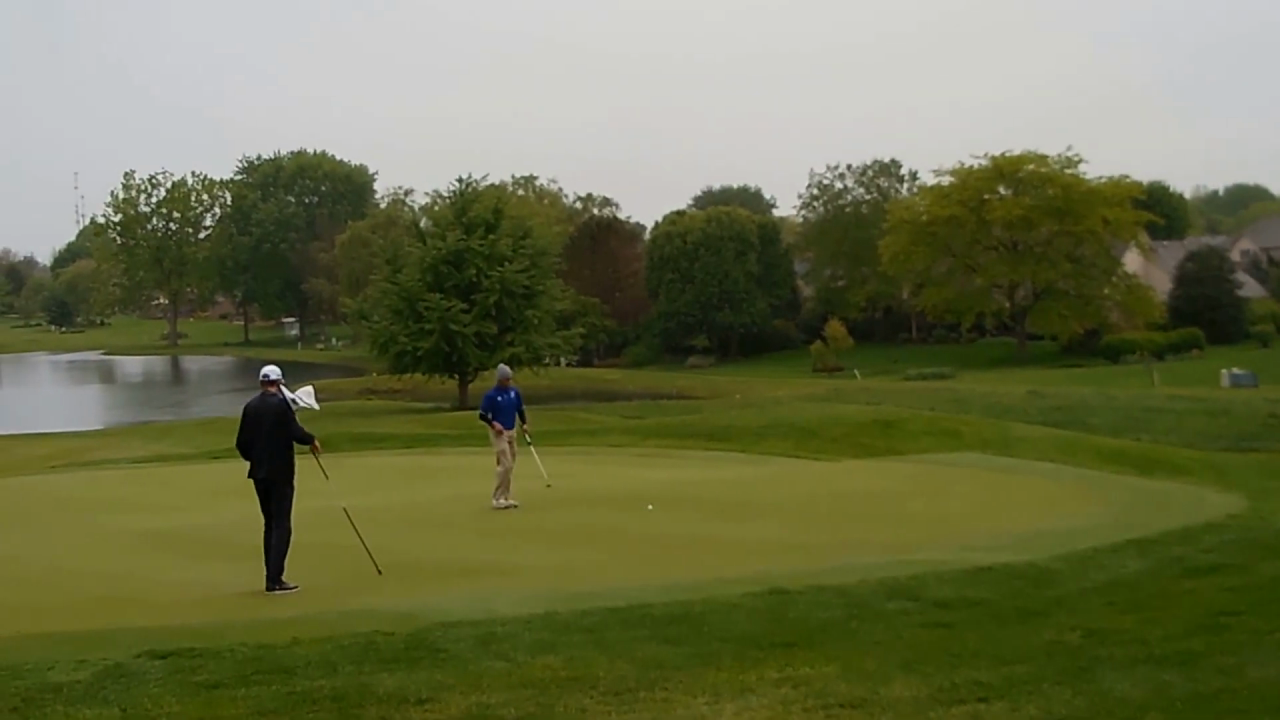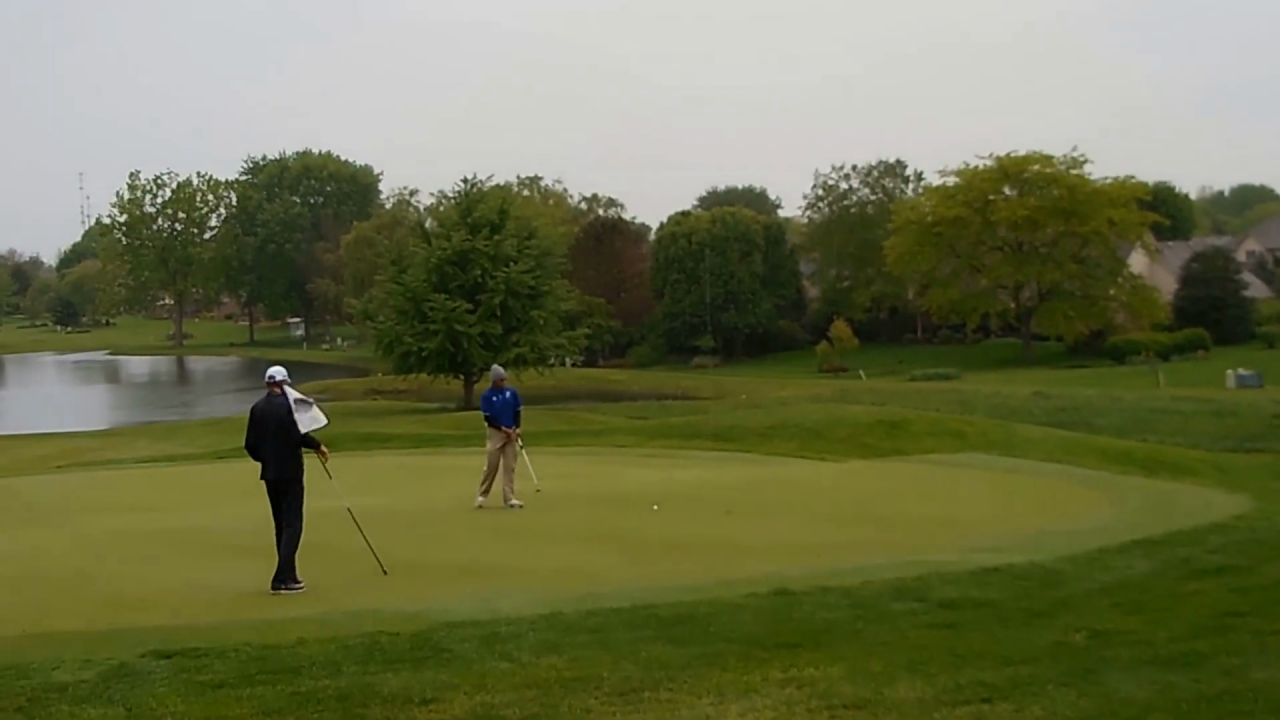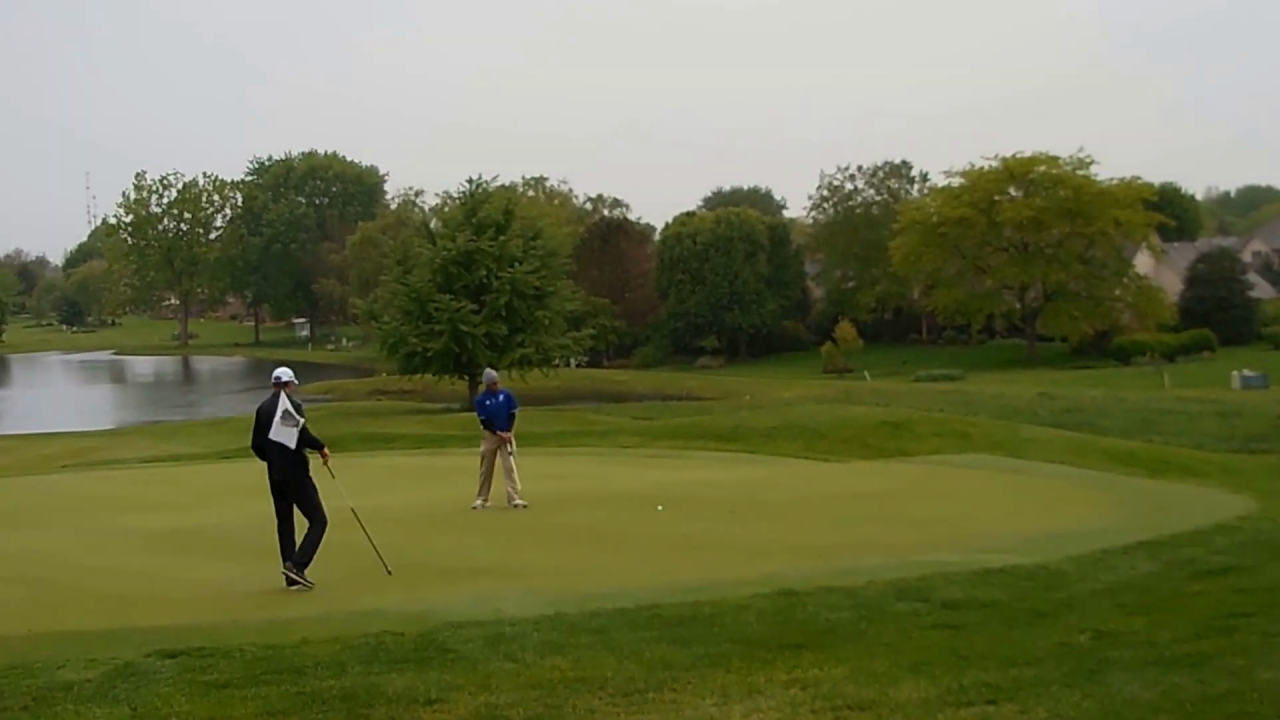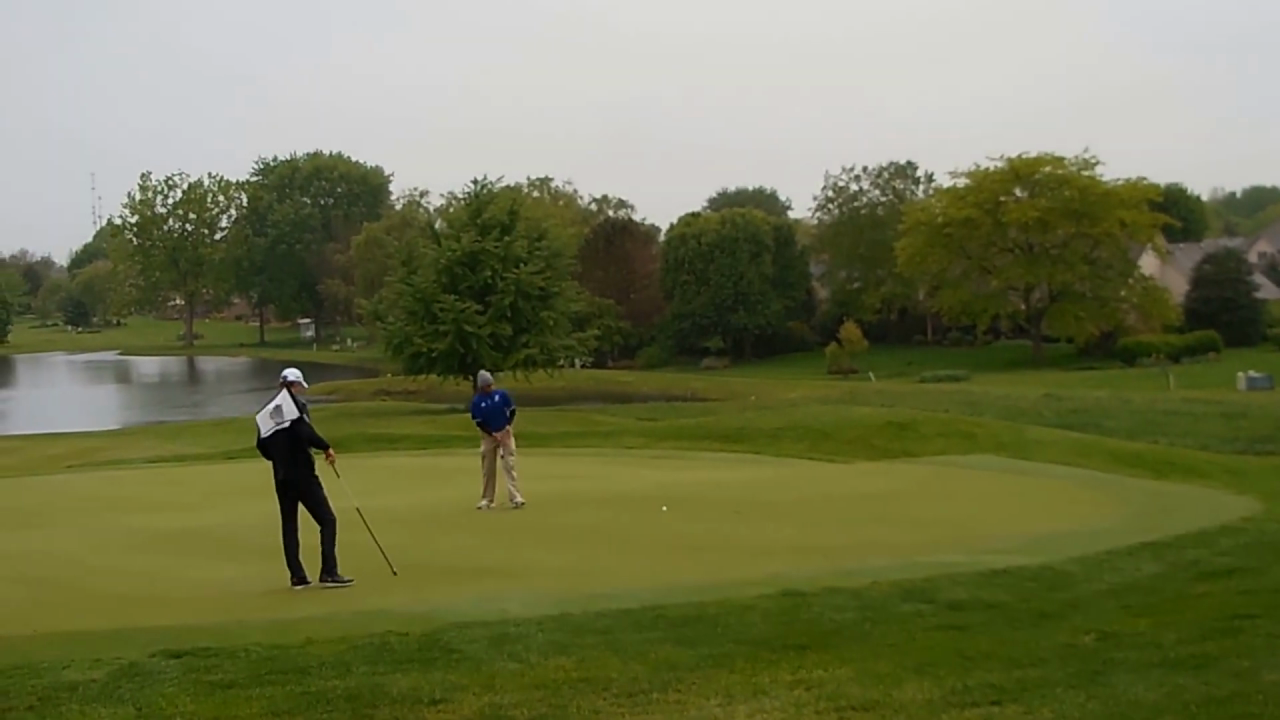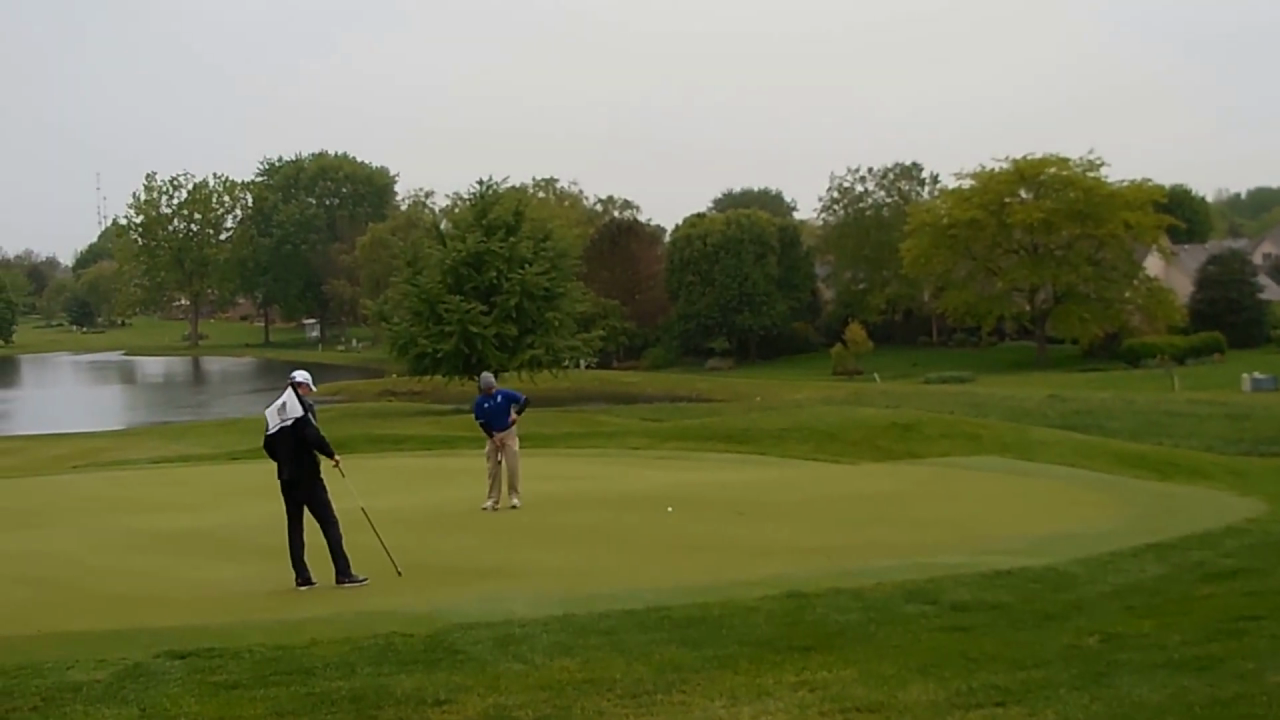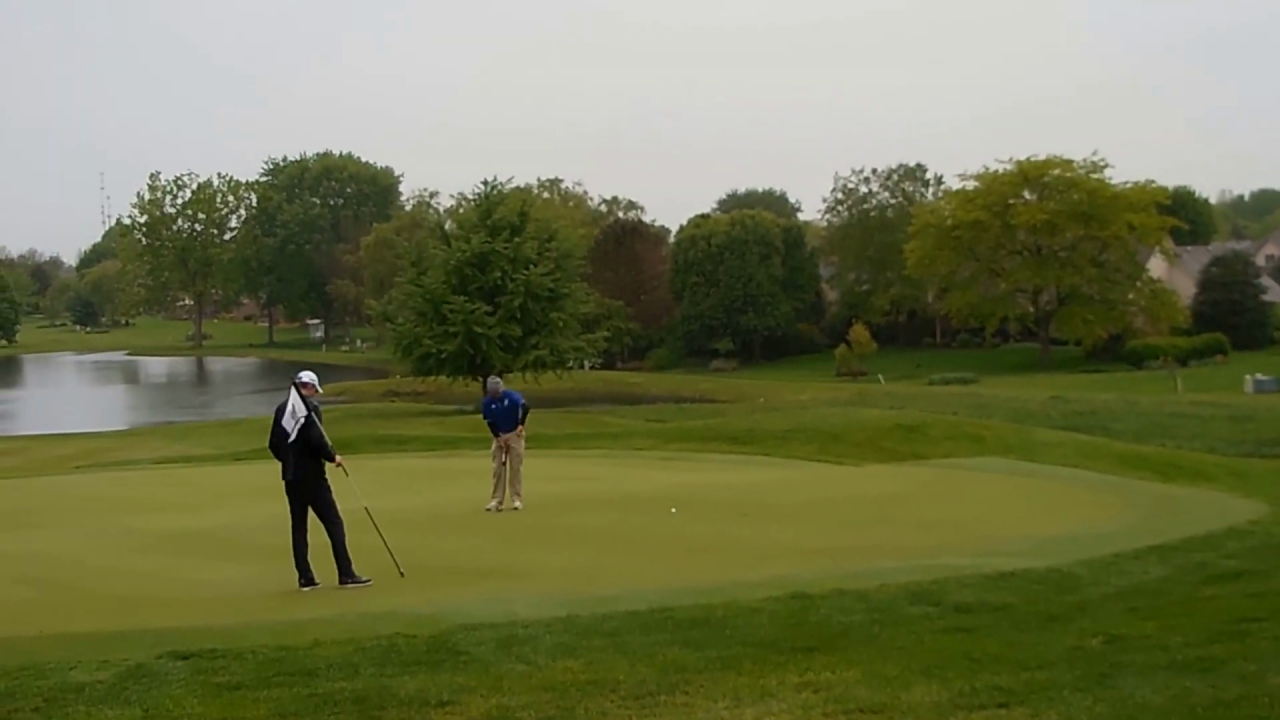
dt=0.2s
person 1, frame 1
left shoulder: (250, 407)
right shoulder: (281, 404)
left elbow: (241, 443)
right elbow: (296, 433)
right wrist: (312, 440)
left hip: (259, 473)
right hip: (280, 473)
left knee: (270, 524)
right knee: (281, 526)
left ankle: (273, 576)
right ankle: (274, 580)
person 1, frame 2
left shoulder: (257, 408)
right shoulder: (287, 404)
left elbow: (250, 444)
right elbow: (299, 435)
right wrist: (318, 445)
left hip: (270, 473)
right hip: (289, 473)
left knee: (281, 525)
right knee: (292, 526)
left ankle: (288, 575)
right ankle: (281, 579)
person 1, frame 3
left shoulder: (263, 408)
right shoulder: (291, 405)
left elbow: (256, 444)
right elbow: (301, 434)
right wrist: (321, 447)
left hip: (275, 475)
right hip: (295, 473)
left knee: (285, 523)
right knee: (318, 520)
left ankle: (293, 573)
right ankle: (295, 565)
person 1, frame 4
right shoulder: (296, 405)
left elbow: (263, 445)
right elbow: (307, 434)
right wrist: (326, 447)
left hip: (281, 476)
right hip: (301, 473)
left knee: (289, 525)
right knee: (327, 520)
left ankle: (297, 576)
right ankle: (329, 573)
person 1, frame 5
left shoulder: (276, 409)
right shoulder: (303, 406)
left elbow: (269, 445)
right elbow: (313, 436)
right wrist: (331, 454)
left hip: (286, 476)
right hip: (306, 475)
left knee: (294, 525)
right knee: (329, 523)
left ankle: (302, 576)
right ankle: (343, 574)
person 1, frame 6
left shoulder: (281, 409)
right shoulder: (309, 406)
left elbow: (274, 445)
right elbow: (316, 439)
right wrist: (332, 456)
left hip: (291, 476)
right hip: (311, 475)
left knee: (298, 526)
right knee: (333, 522)
left ankle: (305, 577)
right ankle: (346, 574)
